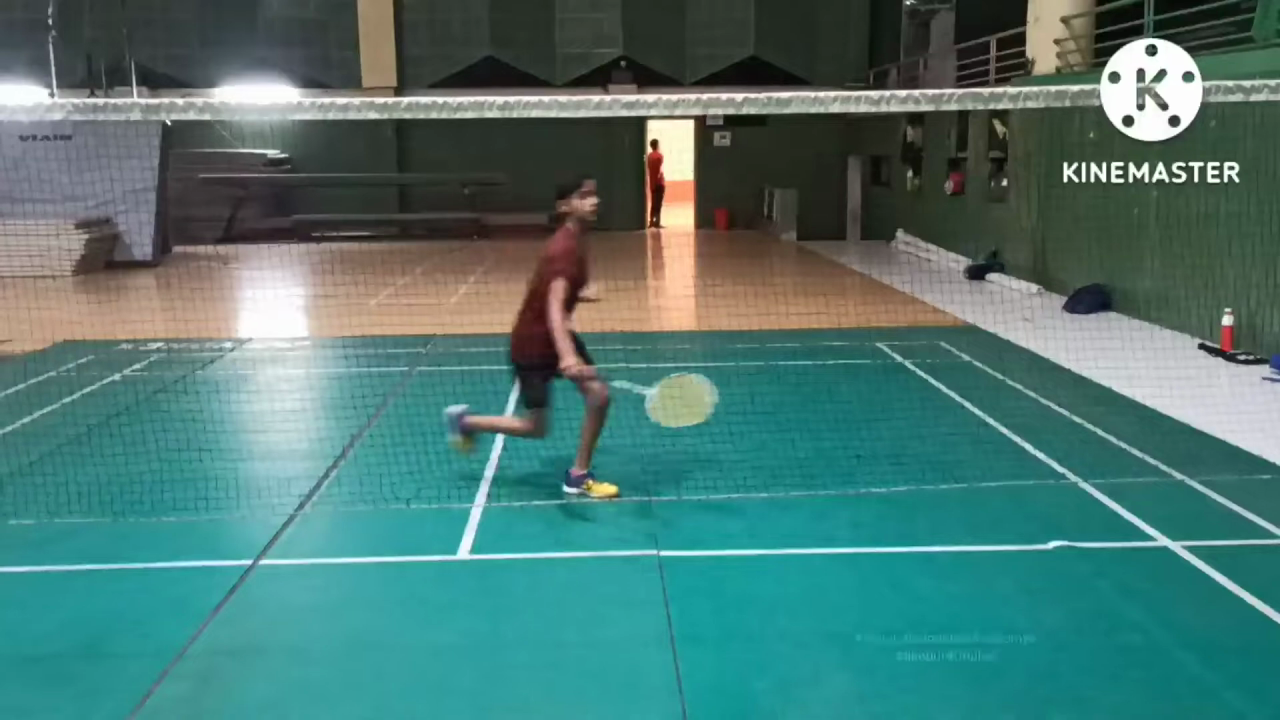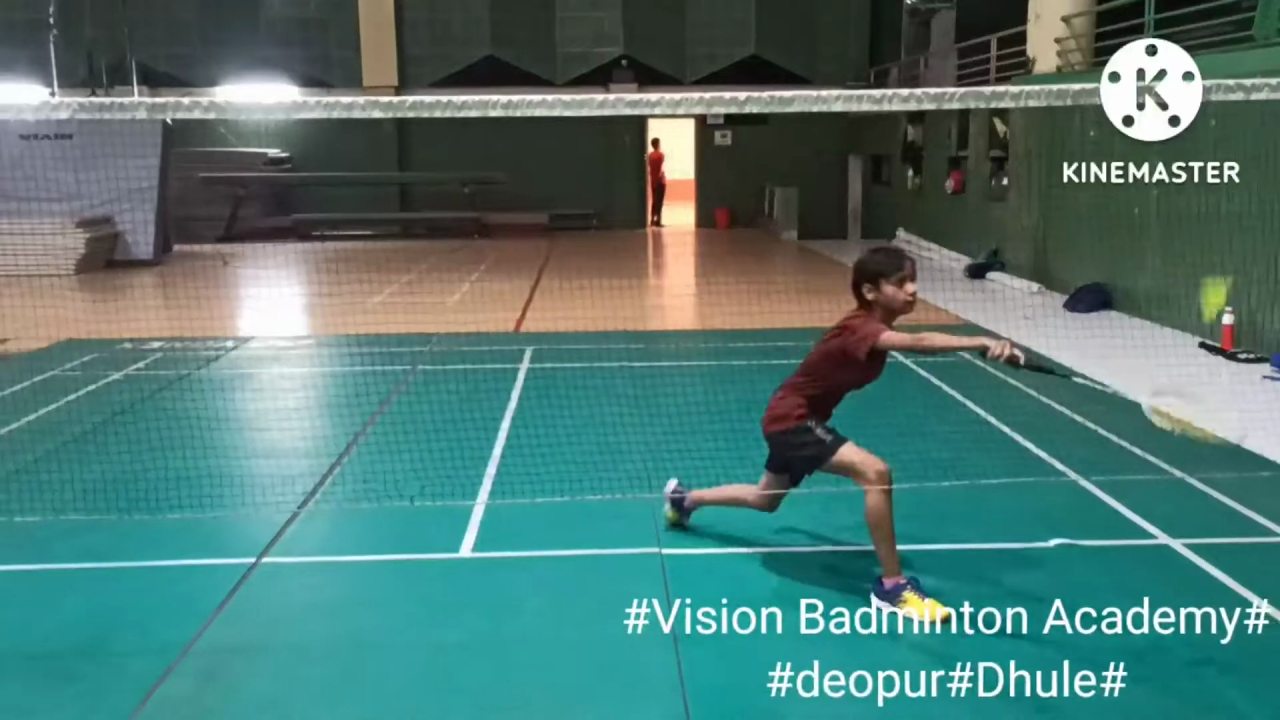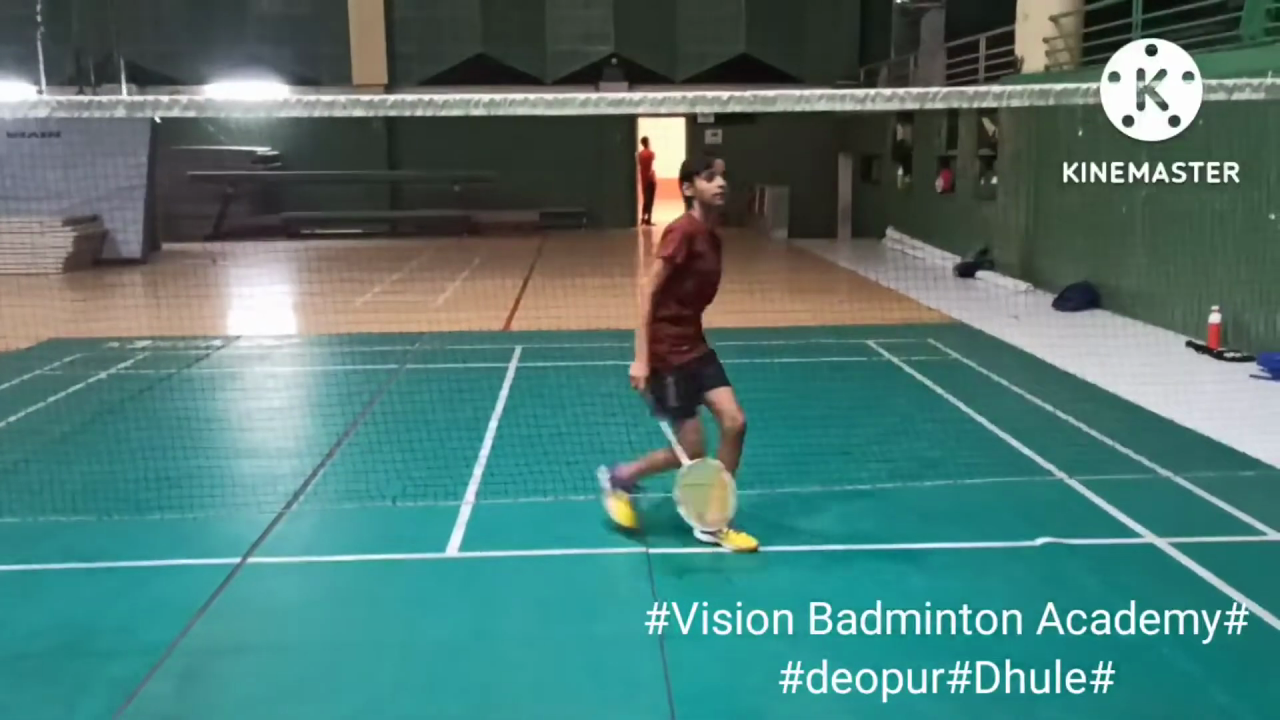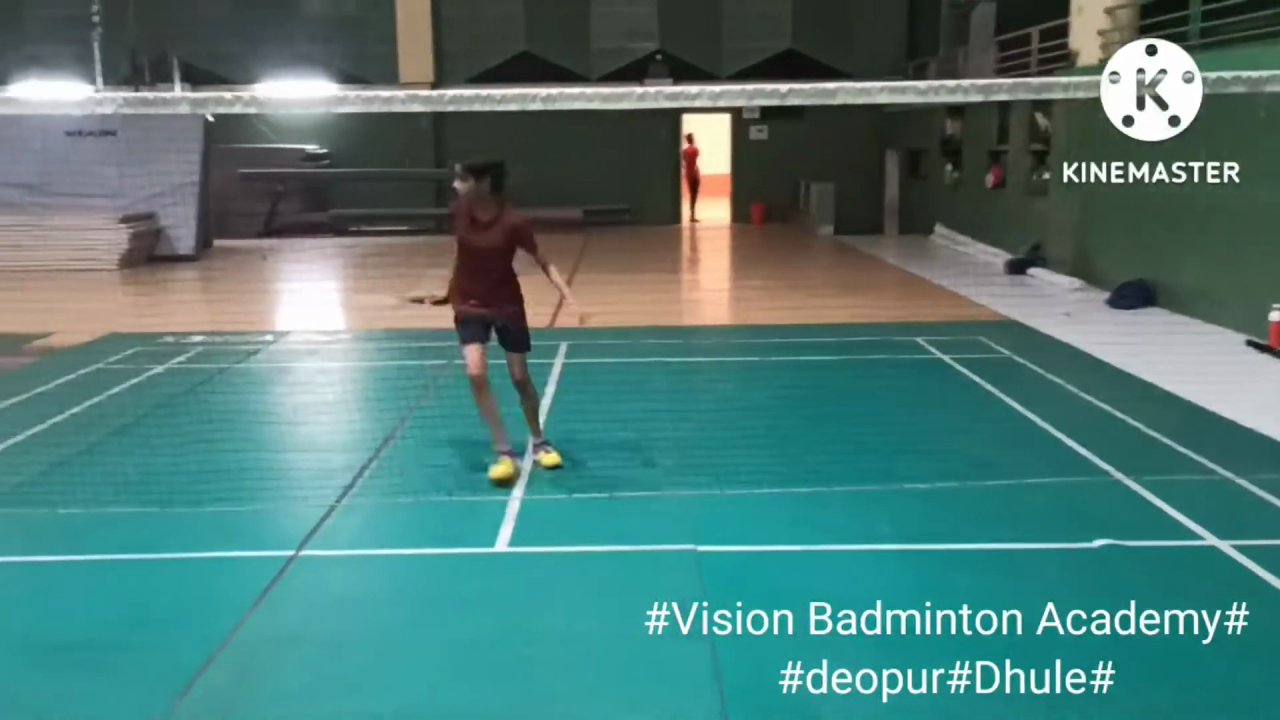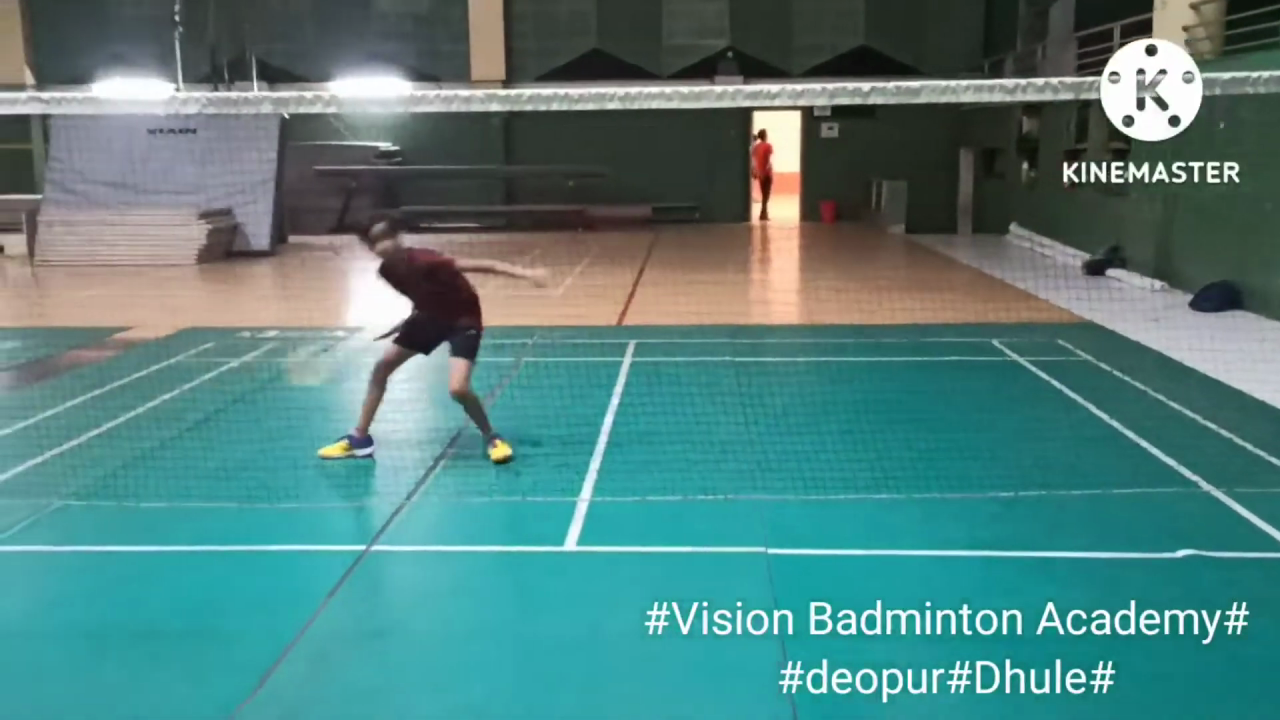
dt=0.7s
person 1, frame 1
left shoulder: (575, 242)
right shoulder: (565, 249)
right elbow: (554, 307)
left wrist: (577, 297)
right wrist: (566, 354)
left hip: (555, 334)
right hip: (533, 344)
left knee: (599, 396)
right knee: (535, 428)
left ankle: (579, 475)
right ankle: (464, 420)
person 1, frame 2
left shoulder: (867, 324)
right shoulder: (862, 329)
right elbow: (914, 343)
right wrist: (981, 343)
left hip: (795, 415)
right hip: (789, 419)
left knee: (768, 497)
right knee: (875, 473)
left ankle: (683, 496)
right ankle: (892, 586)
person 1, frame 3
left shoulder: (711, 237)
right shoulder: (682, 232)
right elbow: (648, 294)
right wrist: (641, 358)
left hip: (694, 345)
right hip: (666, 352)
left knee: (735, 423)
right knee: (691, 451)
right ankle: (619, 479)
person 1, frame 4
left shoulder: (513, 223)
right shoulder: (460, 213)
left elbow: (544, 263)
left wrist: (568, 297)
right wrist: (448, 292)
left hip: (506, 304)
right hip: (468, 305)
left knee: (521, 378)
right knee: (476, 374)
left ankle: (540, 441)
right ankle: (504, 450)
person 1, frame 5
left shoulder: (424, 261)
right shoulder: (388, 269)
left elbow: (478, 266)
left wrist: (526, 274)
left hip: (464, 318)
right hip: (430, 316)
left knee: (458, 389)
right knee: (382, 368)
left ankle: (492, 437)
right ankle: (360, 438)
